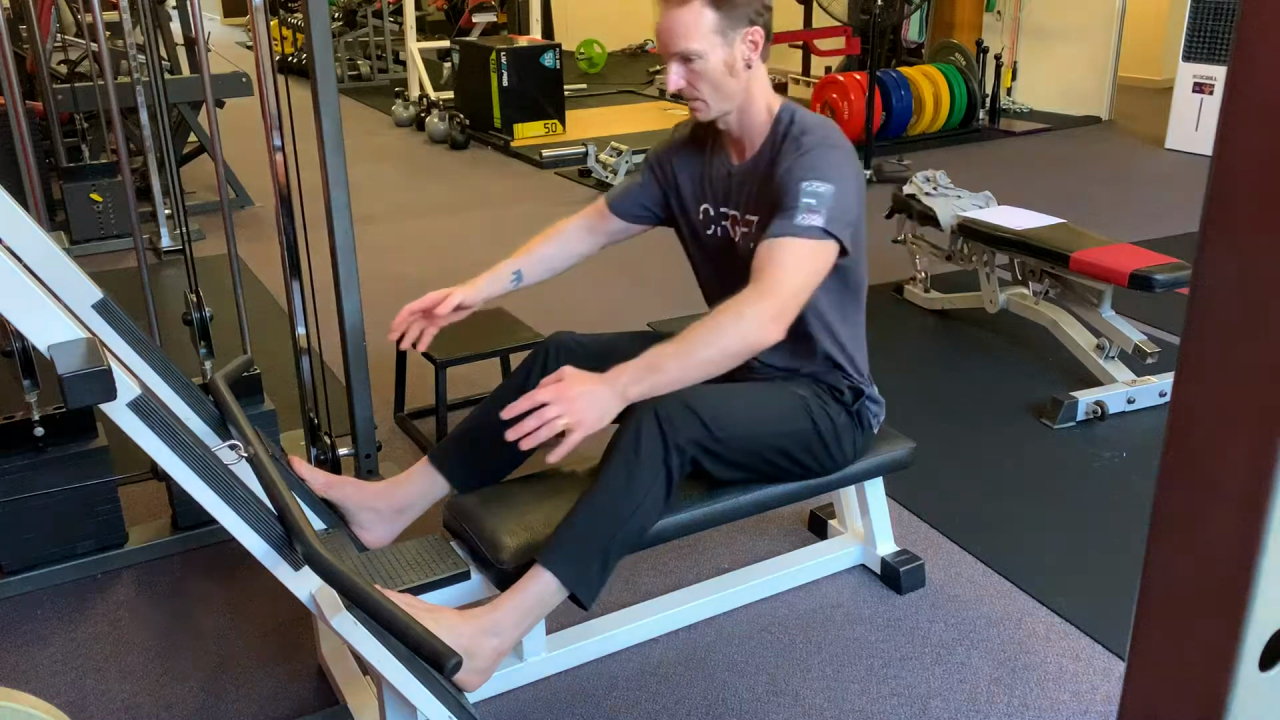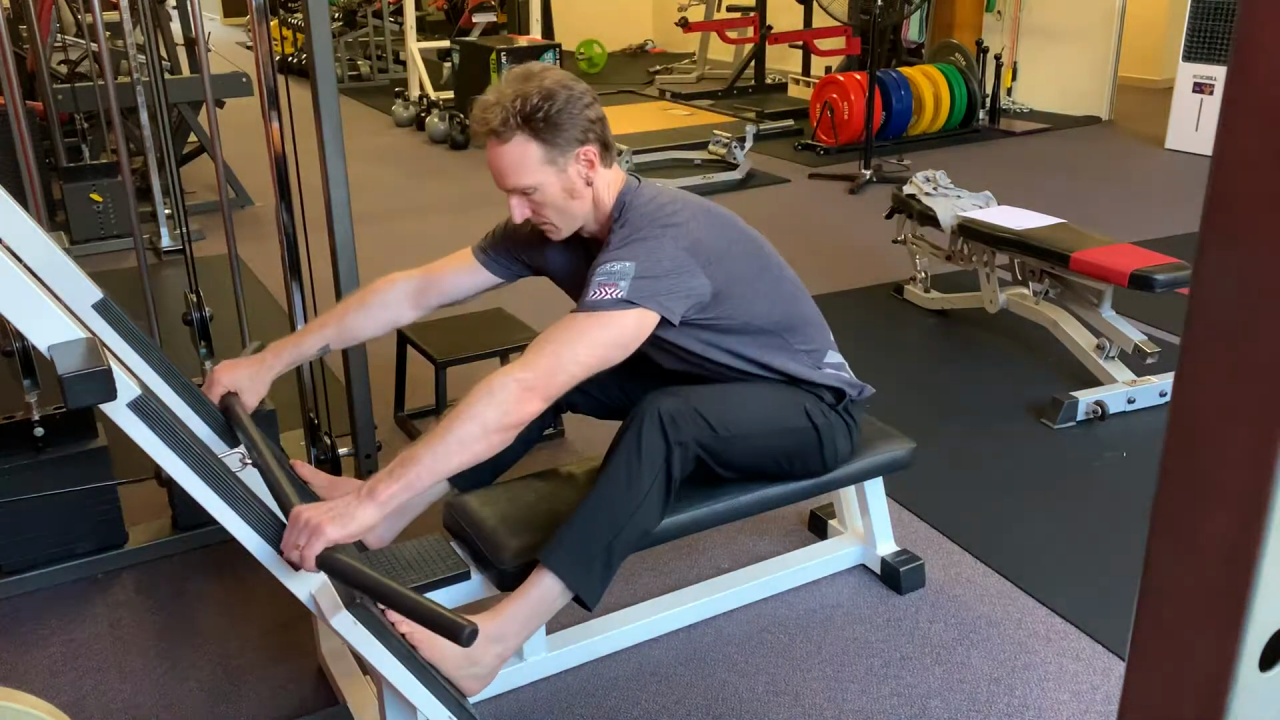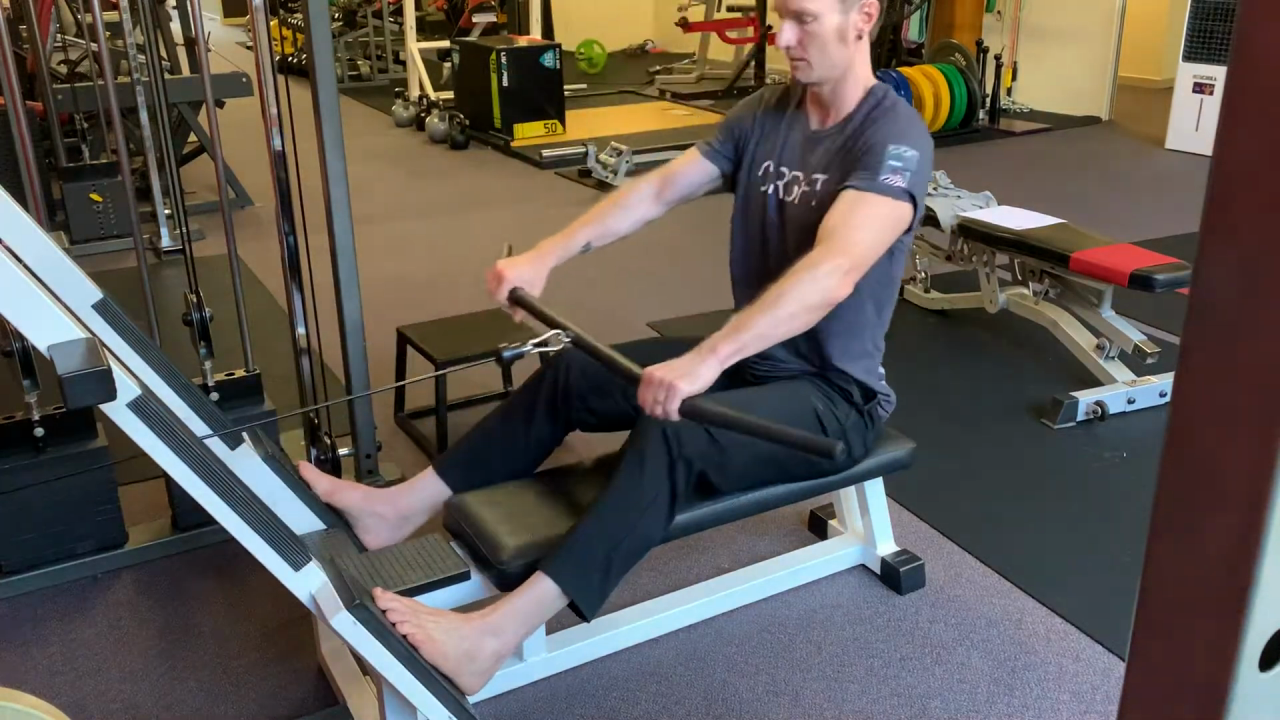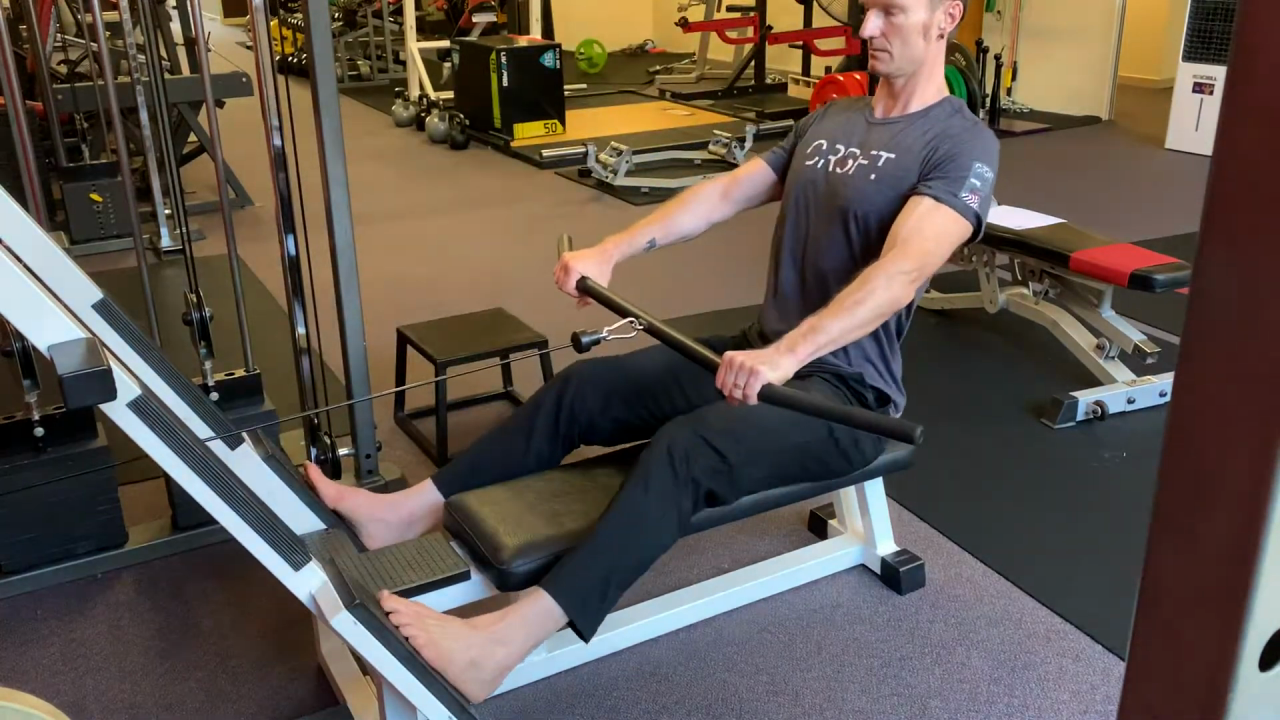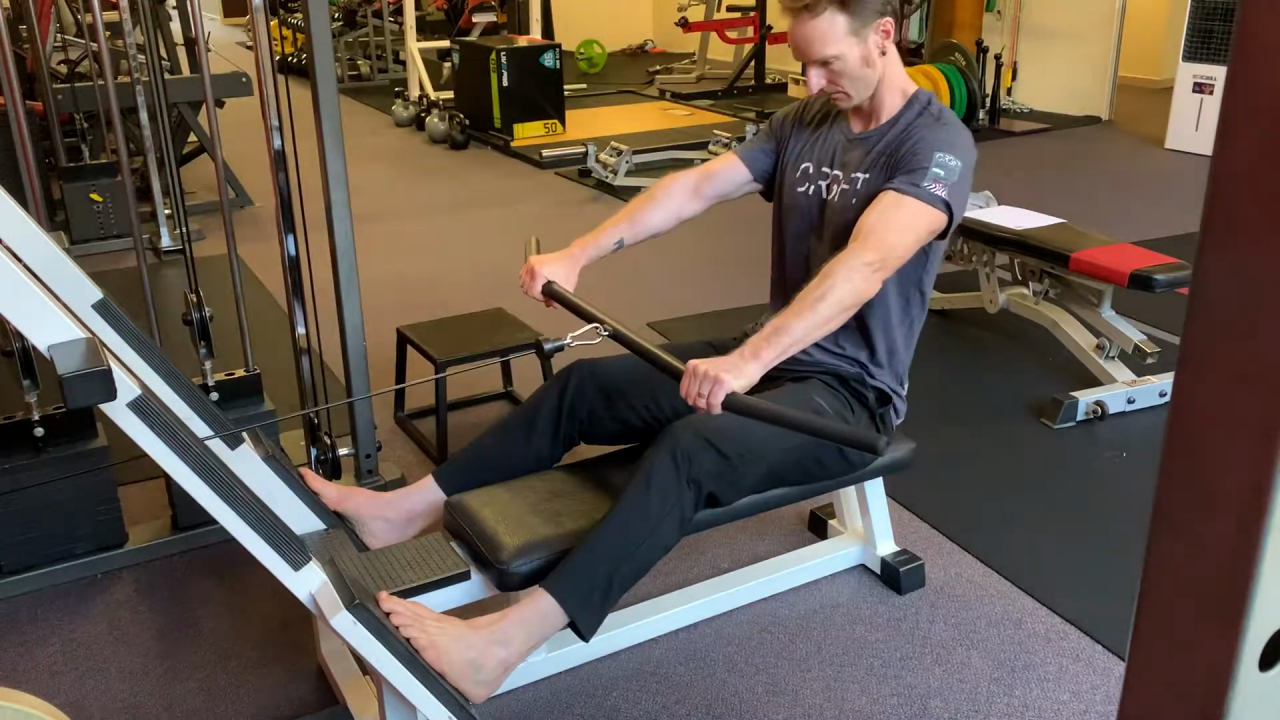
dt=1s
person 1, frame 1
left shoulder: (812, 156)
right shoulder: (687, 152)
left elbow: (768, 315)
right elbow: (587, 228)
left wrist: (613, 391)
right wrist: (478, 288)
left hip: (824, 401)
right hip: (736, 366)
left knee: (665, 416)
right knee: (564, 357)
left ankle: (495, 629)
right ankle: (392, 502)
person 1, frame 2
left shoulder: (655, 241)
right shoulder: (552, 222)
left elbow: (521, 396)
right elbow: (413, 293)
left wrist: (368, 500)
right wrist: (268, 363)
left hip: (807, 405)
right hip: (711, 370)
left knee: (666, 419)
right knee: (547, 376)
left ankle: (491, 638)
right ankle: (391, 517)
person 1, frame 3
left shoulder: (891, 137)
right shoulder: (765, 114)
left elbow: (829, 274)
right elbow: (657, 190)
left wrist: (704, 363)
right wrist: (545, 257)
left hip: (835, 396)
right hip: (754, 358)
left knee: (672, 435)
right knee: (571, 372)
left ankle: (495, 635)
right ankle: (401, 507)
person 1, frame 4
left shoulder: (960, 145)
right shoulder: (831, 119)
left elbow: (898, 274)
right elbow: (725, 193)
left wrist: (784, 358)
right wrist: (609, 252)
left hip: (847, 391)
right hip: (763, 353)
left knee: (684, 451)
right knee: (581, 390)
left ankle: (503, 641)
right ankle: (405, 511)
person 1, frame 5
left shoulder: (937, 145)
right shoulder: (804, 121)
left elbow: (863, 269)
right elbow: (695, 188)
left wrist: (747, 362)
right wrist: (576, 256)
left hip: (852, 392)
right hip: (776, 357)
left knee: (689, 450)
right knee: (582, 387)
left ankle: (504, 643)
right ankle: (407, 509)
